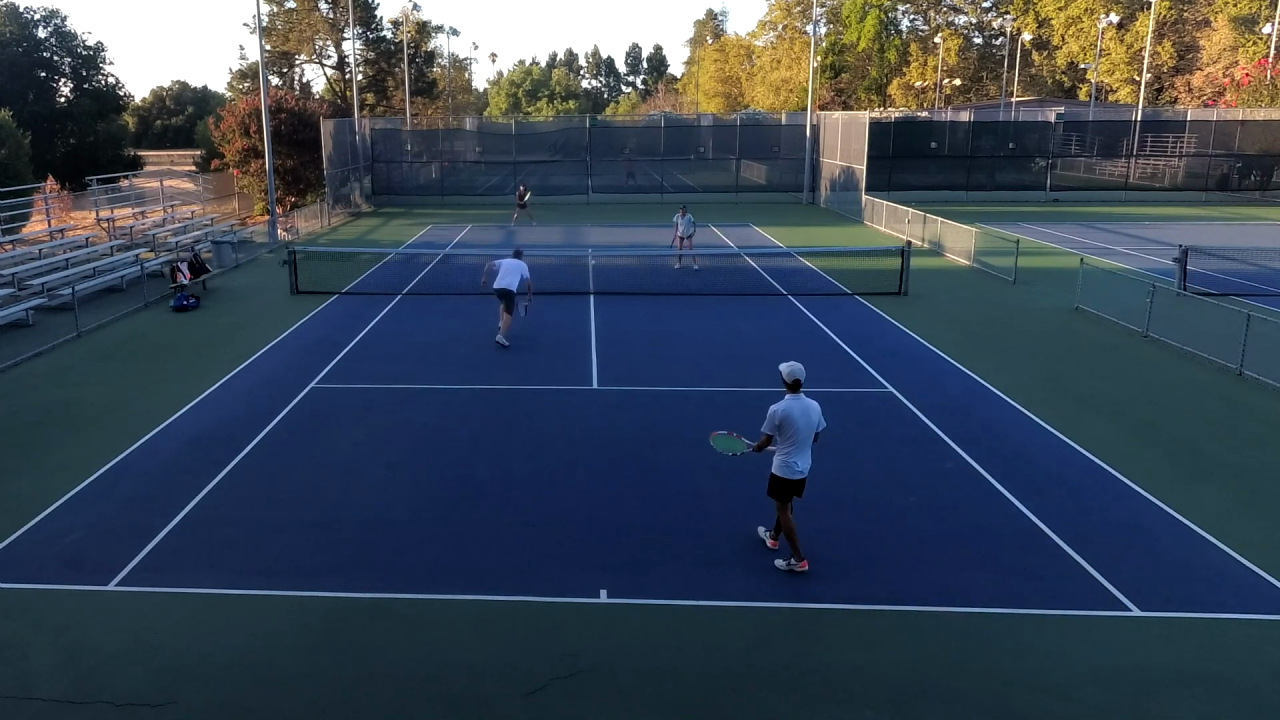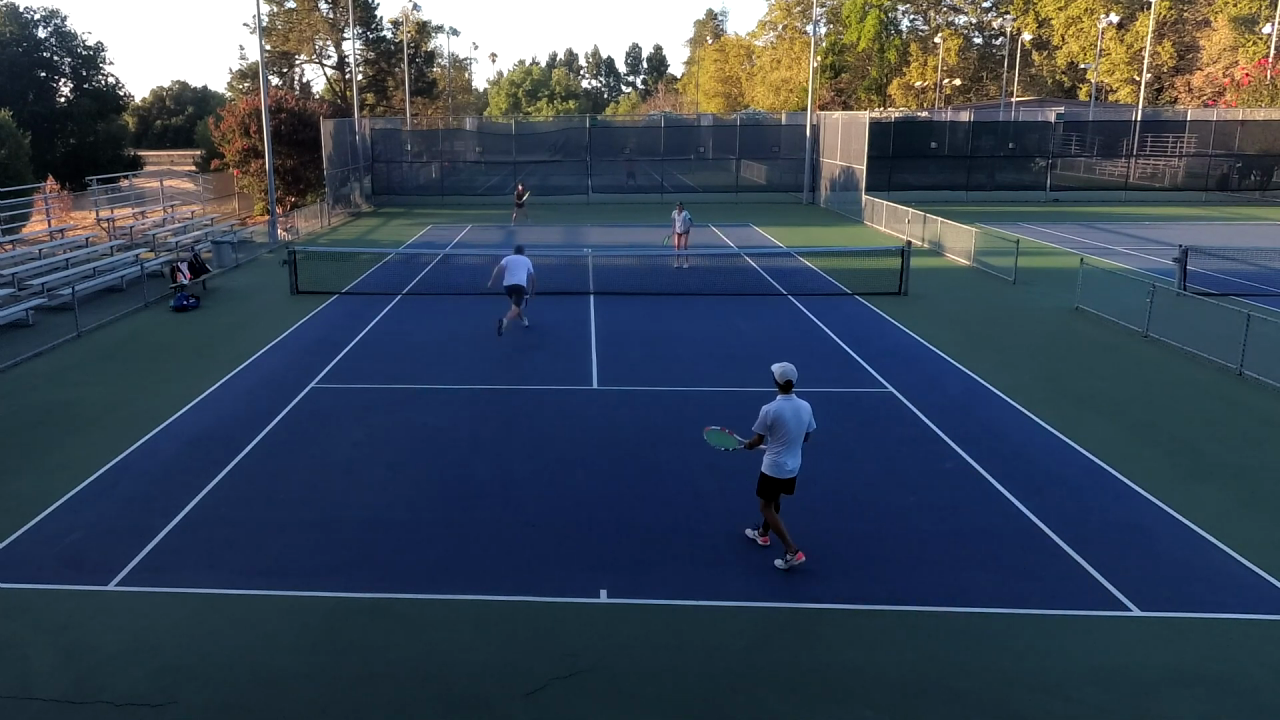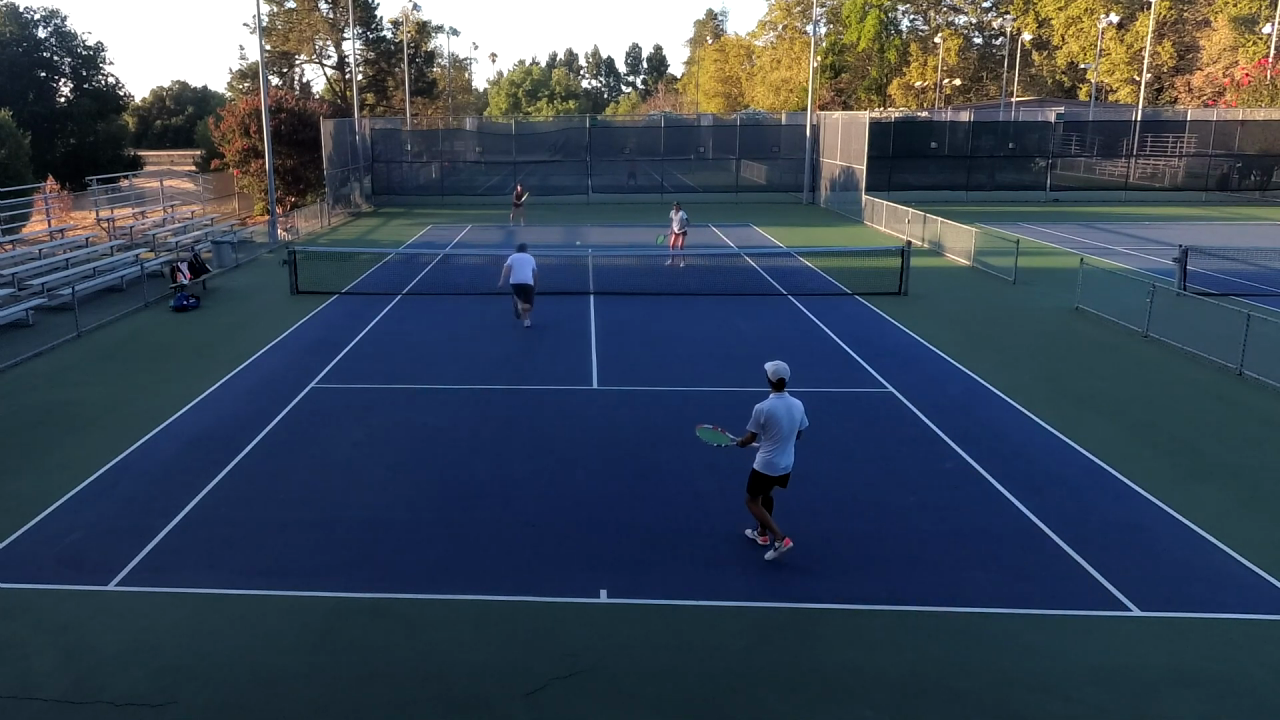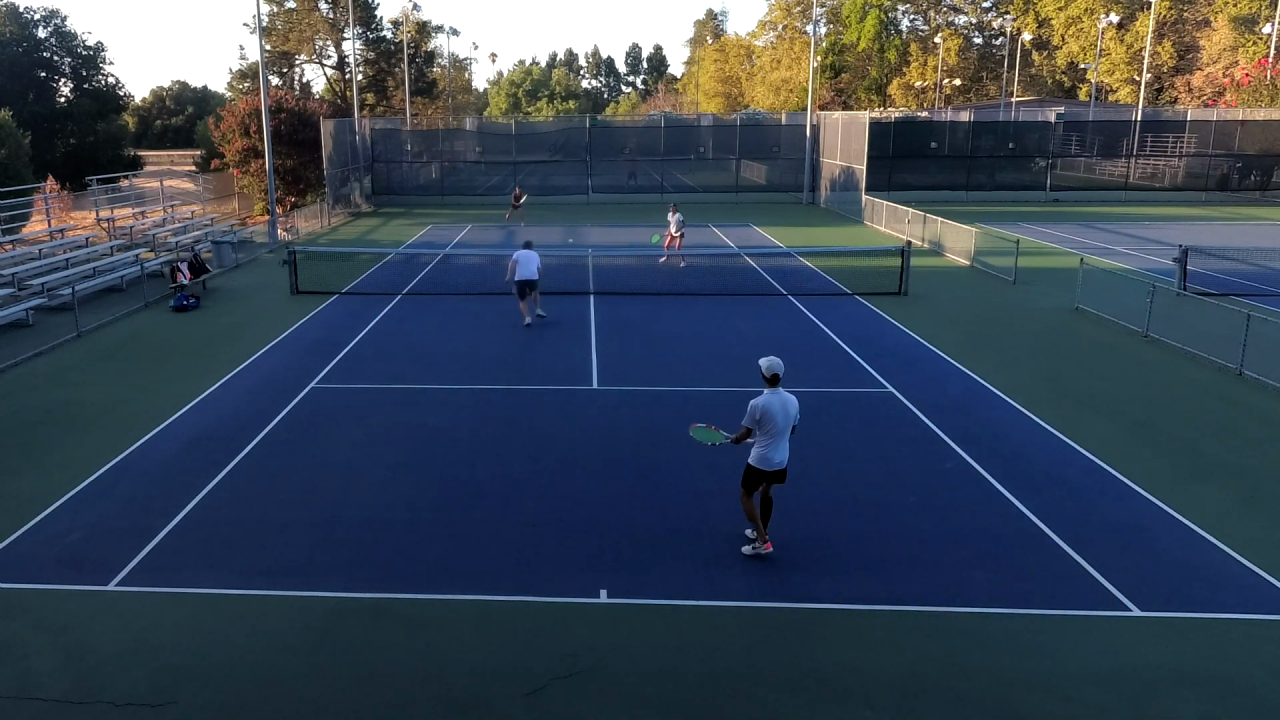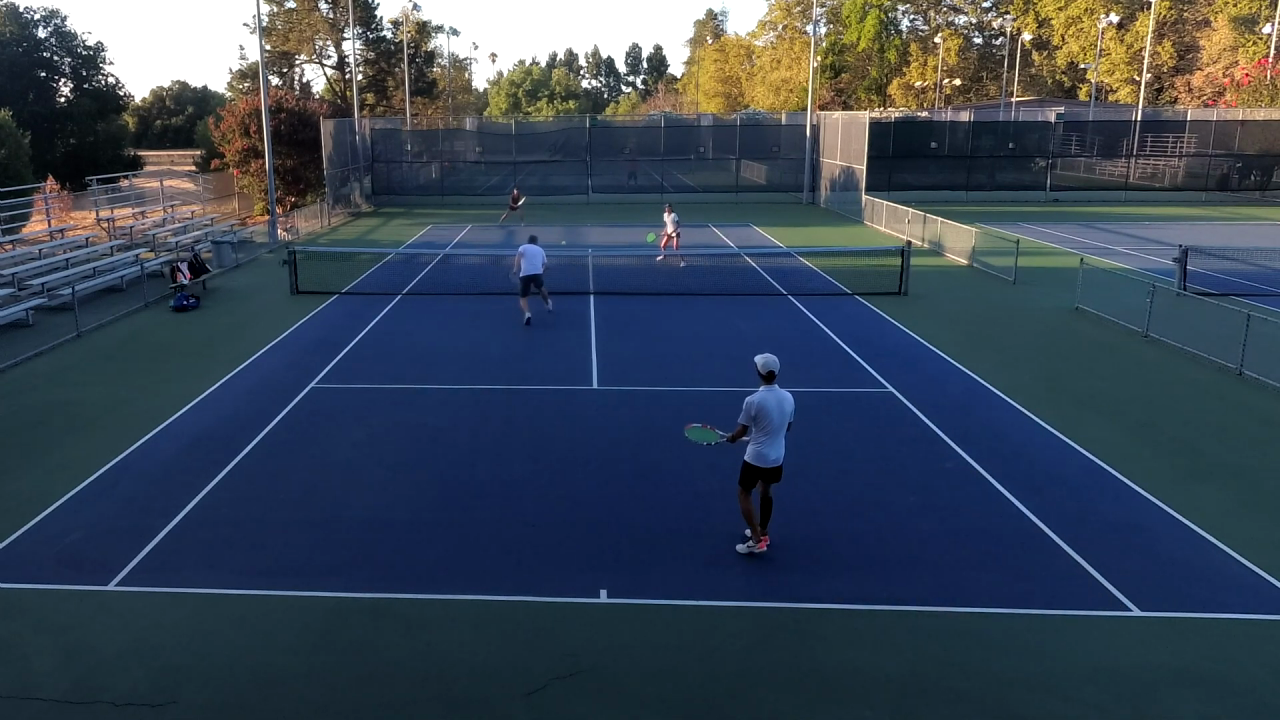
dt=0.1s
person 1, frame 1
left shoulder: (777, 410)
right shoulder: (814, 407)
left elbow: (766, 441)
right elbow: (815, 437)
left wrist: (758, 446)
left hip: (784, 468)
right hip: (803, 467)
left knee: (783, 510)
right knee: (786, 503)
left ankle: (799, 559)
right ankle: (774, 536)
person 1, frame 2
left shoulder: (769, 410)
right shoulder: (805, 407)
left elbow: (758, 440)
right elbow: (806, 437)
left wrist: (749, 445)
left hip: (773, 468)
right hip: (793, 467)
left knee: (768, 509)
right knee: (774, 500)
left ankle: (793, 552)
right ankle: (763, 534)
person 1, frame 3
left shoulder: (762, 408)
right shoulder: (798, 405)
left elbow: (751, 438)
right elbow: (798, 434)
left wrist: (742, 442)
left hip: (766, 465)
right hip: (786, 464)
left knee: (752, 502)
right knee: (766, 496)
left ankle: (780, 539)
right ankle: (762, 533)
person 1, frame 4
left shoulder: (757, 404)
right shoulder: (792, 401)
left elbow: (746, 433)
right elbow: (792, 429)
left wrist: (736, 438)
left hip: (760, 460)
right hip: (781, 460)
left knee: (746, 496)
right knee: (766, 492)
left ankle: (762, 541)
right ankle: (761, 532)
person 1, frame 5
left shoulder: (753, 401)
right shoulder: (788, 398)
left elbow: (742, 431)
right elbow: (787, 427)
left wrist: (732, 437)
left hip: (756, 457)
right hip: (777, 457)
left knee: (744, 494)
right knee: (766, 491)
left ankle: (757, 540)
right ankle: (762, 533)
